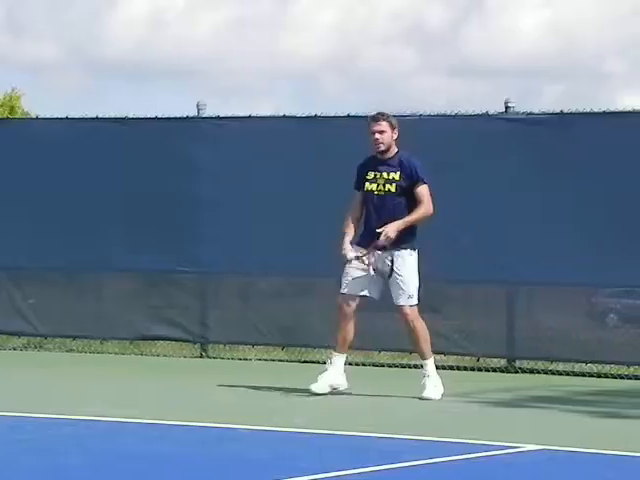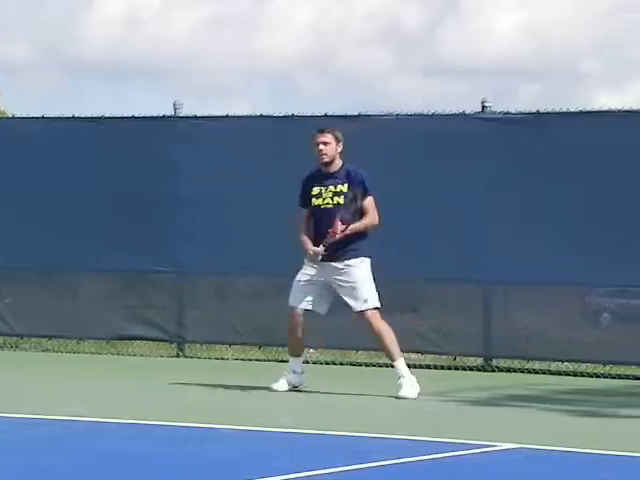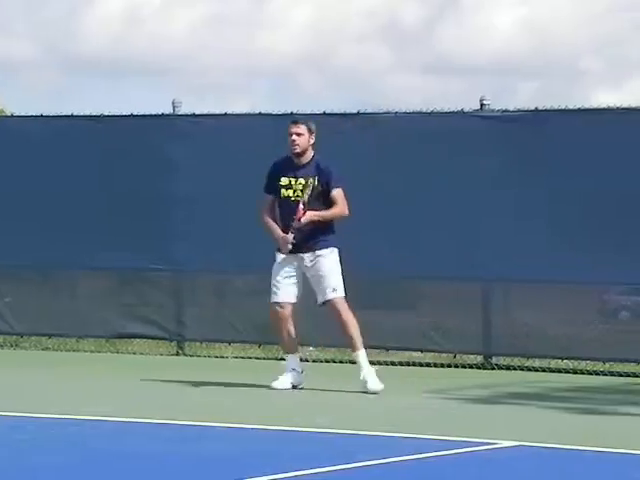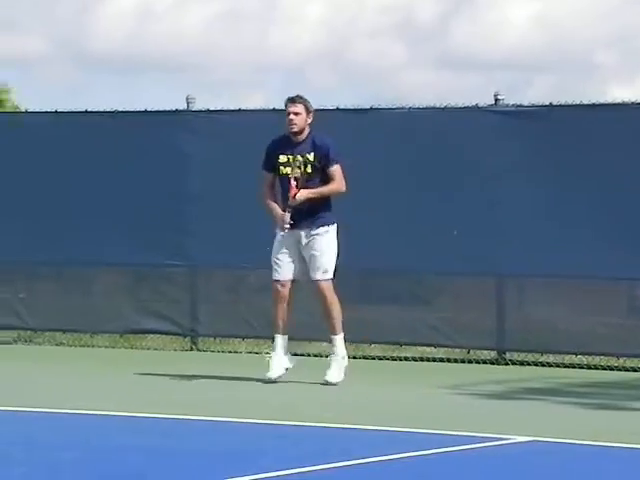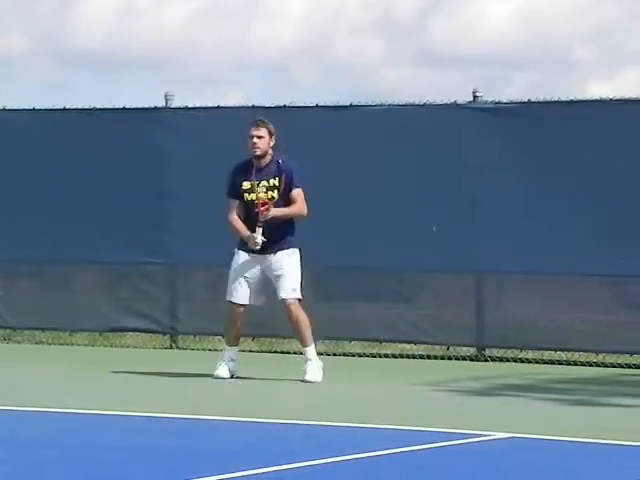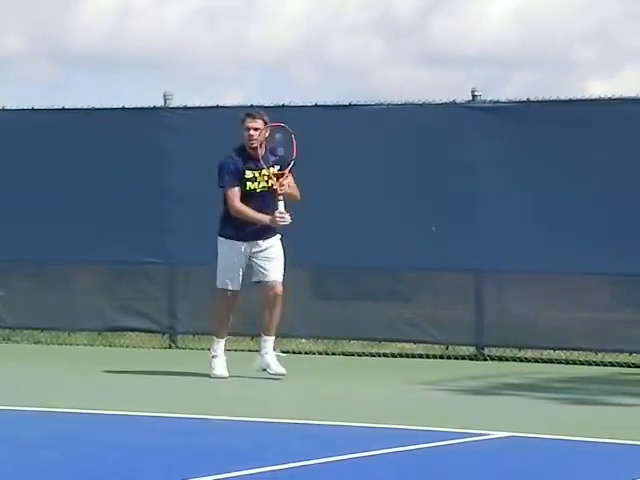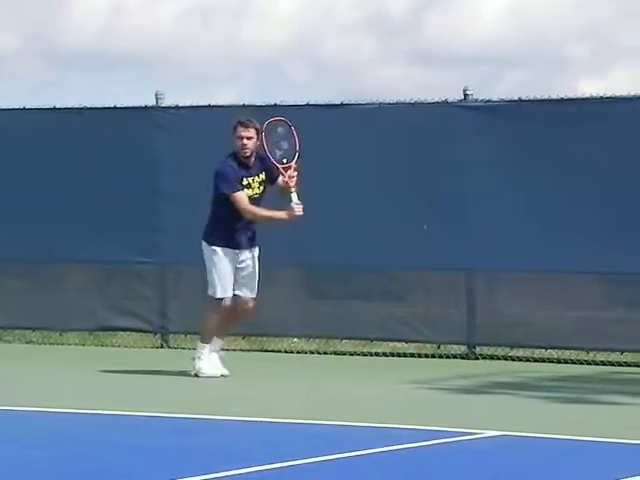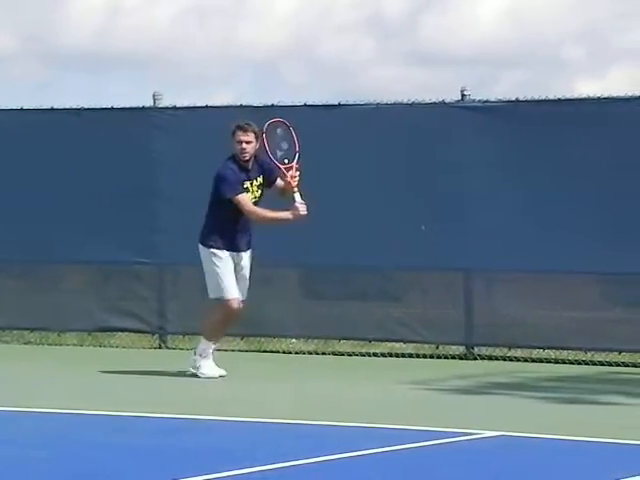
dt=0.2s
person 1, frame 1
left shoulder: (409, 164)
right shoulder: (365, 167)
left elbow: (427, 207)
left wrist: (398, 225)
right wrist: (347, 240)
left hip: (400, 250)
right hip: (366, 249)
left knee: (408, 312)
right knee: (347, 305)
left ankle: (431, 375)
right ankle: (335, 372)
person 1, frame 2
left shoulder: (355, 177)
right shoulder: (309, 181)
left elbow: (372, 218)
right elbow: (304, 223)
left wrist: (347, 229)
right wrist: (308, 247)
left hip: (351, 260)
right hip: (319, 262)
left knee: (371, 317)
right knee: (295, 315)
left ankle: (405, 375)
right ankle: (295, 372)
person 1, frame 3
left shoulder: (323, 169)
right shoulder: (277, 169)
left elbow: (342, 209)
right elbow: (267, 211)
left wrist: (313, 216)
right wrist: (278, 234)
left hip: (321, 249)
right hip: (289, 252)
left knee: (339, 306)
right knee: (280, 310)
left ankle: (365, 368)
right ankle: (293, 368)
person 1, frame 4
left shoulder: (322, 145)
right shoulder: (275, 147)
left elbow: (340, 185)
right elbow: (268, 188)
left wrist: (308, 193)
right wrist: (276, 212)
left hip: (319, 227)
right hip: (288, 229)
left knee: (324, 288)
right knee: (281, 289)
left ankle: (339, 354)
right ankle: (280, 354)
person 1, frame 5
left shoulder: (285, 169)
right shoulder: (238, 173)
left elbow: (302, 209)
right elbow: (233, 215)
left wrist: (275, 212)
right wrist: (247, 236)
left hip: (283, 249)
right hip: (248, 250)
left knee: (291, 305)
right knee: (236, 308)
left ankle: (313, 360)
right ankle: (229, 359)
person 1, frame 6
left shoulder: (277, 158)
right shoulder: (231, 162)
left elbow: (296, 193)
right elbow: (234, 206)
left wrist: (285, 188)
right wrist: (267, 219)
left hip: (267, 238)
right hip: (233, 237)
left knee: (275, 290)
right knee: (228, 295)
left ankle: (267, 353)
right ankle: (218, 354)
person 1, frame 7
left shoulder: (265, 163)
right shoulder: (227, 170)
left elbow: (286, 187)
right elbow: (247, 210)
left wrist: (290, 183)
right wrist: (285, 214)
left hip: (248, 245)
right hip: (220, 245)
left knee: (245, 305)
right knee: (222, 303)
left ankle: (212, 349)
right ankle: (202, 358)
person 1, frame 8
left shoulder: (262, 166)
right shoulder: (227, 172)
left elbow: (283, 189)
right elbow: (251, 212)
left wrist: (291, 183)
right wrist: (289, 215)
left hip: (243, 246)
right hip: (217, 246)
left knee: (236, 307)
right knee: (229, 304)
left ankle: (205, 354)
right ankle: (201, 356)
